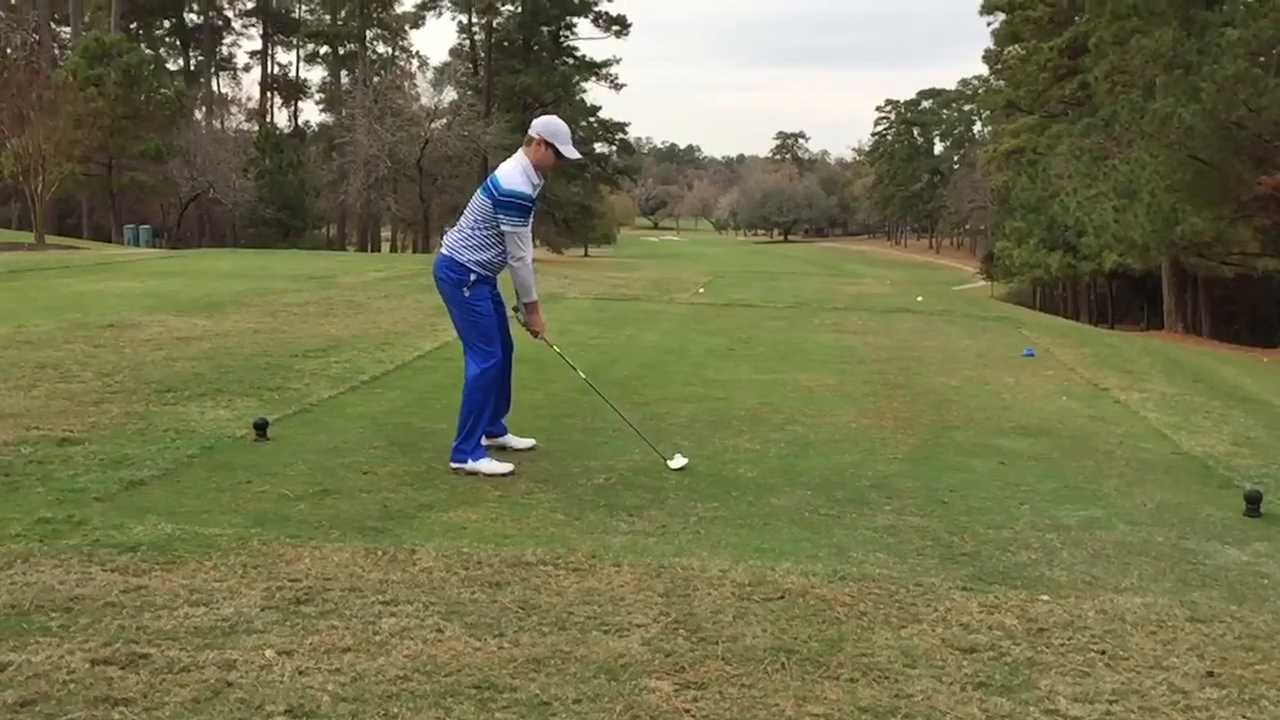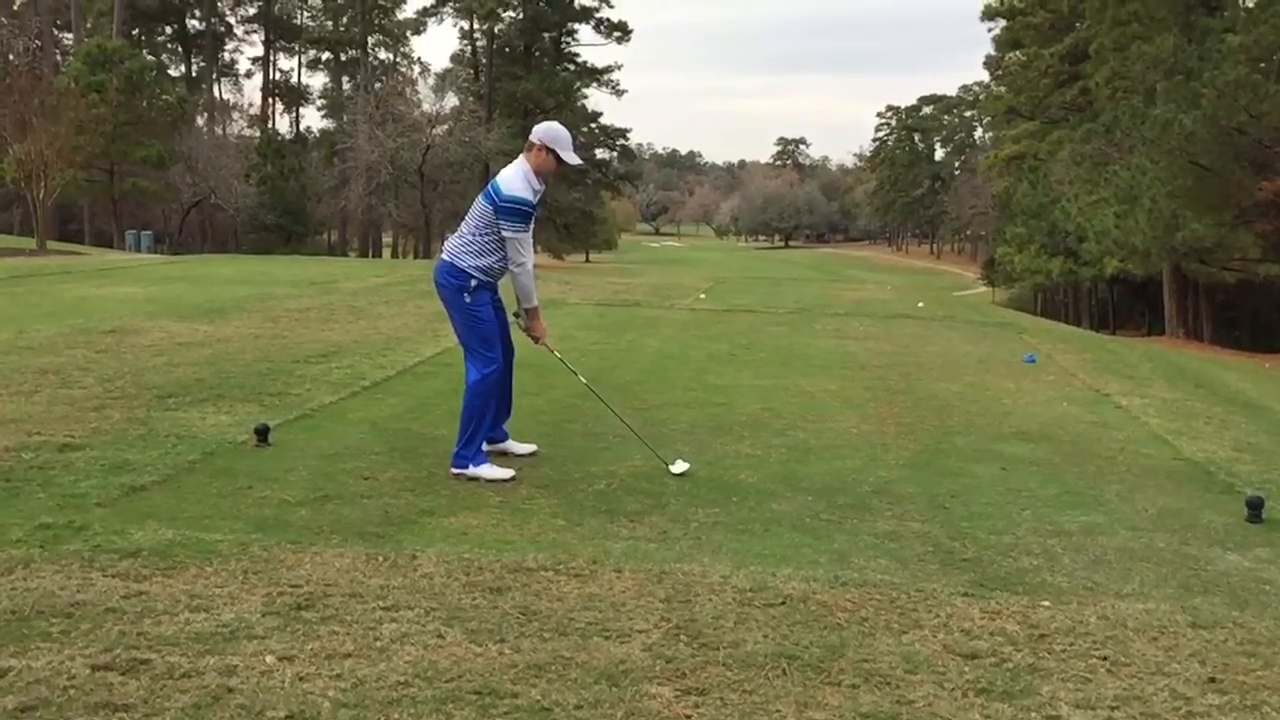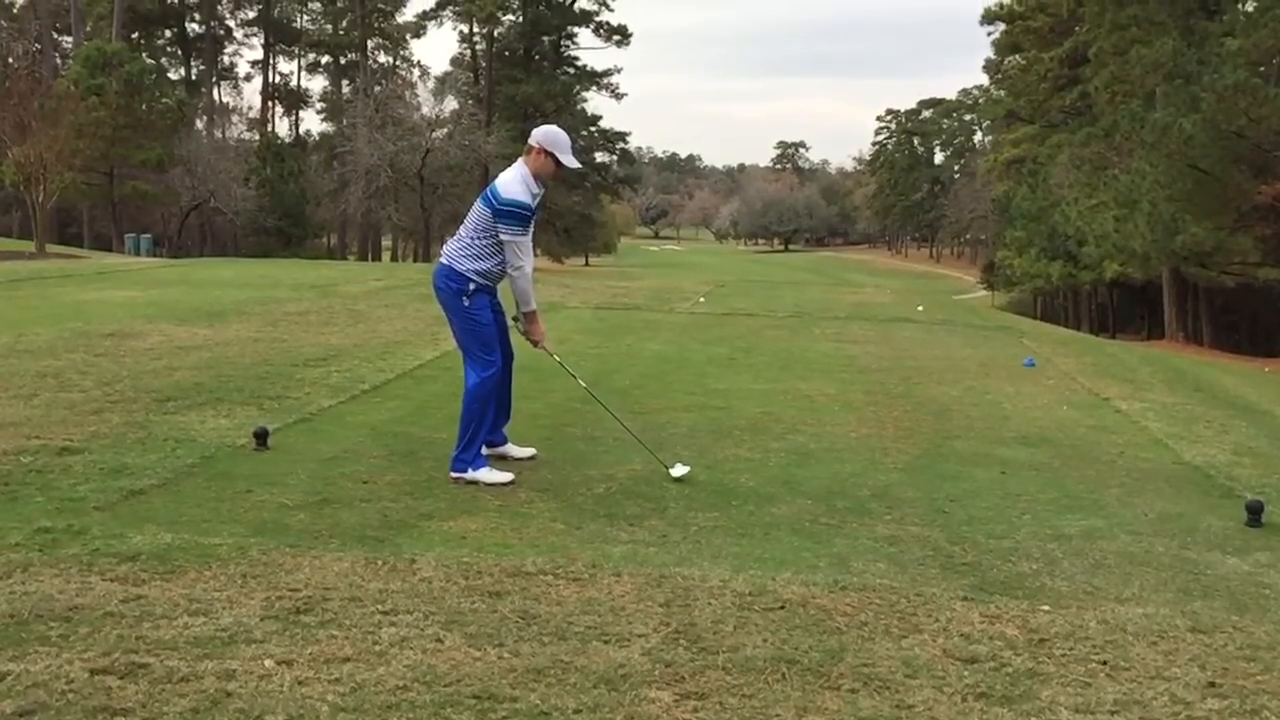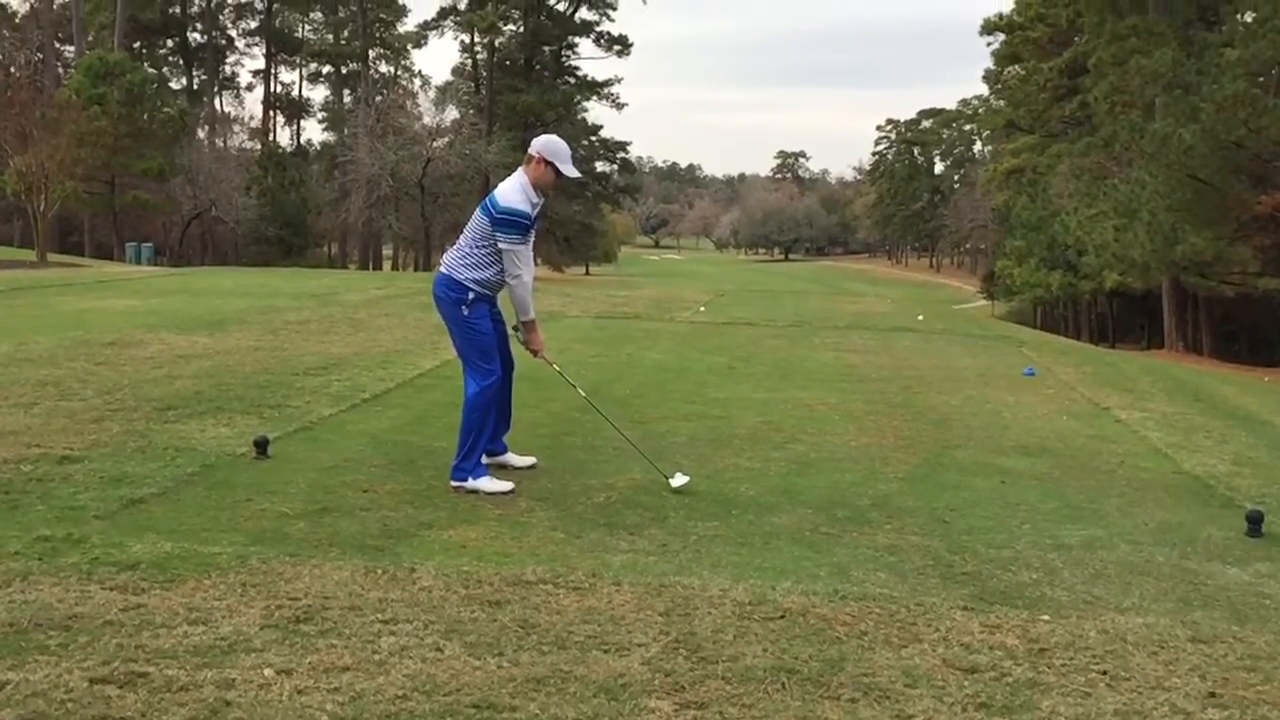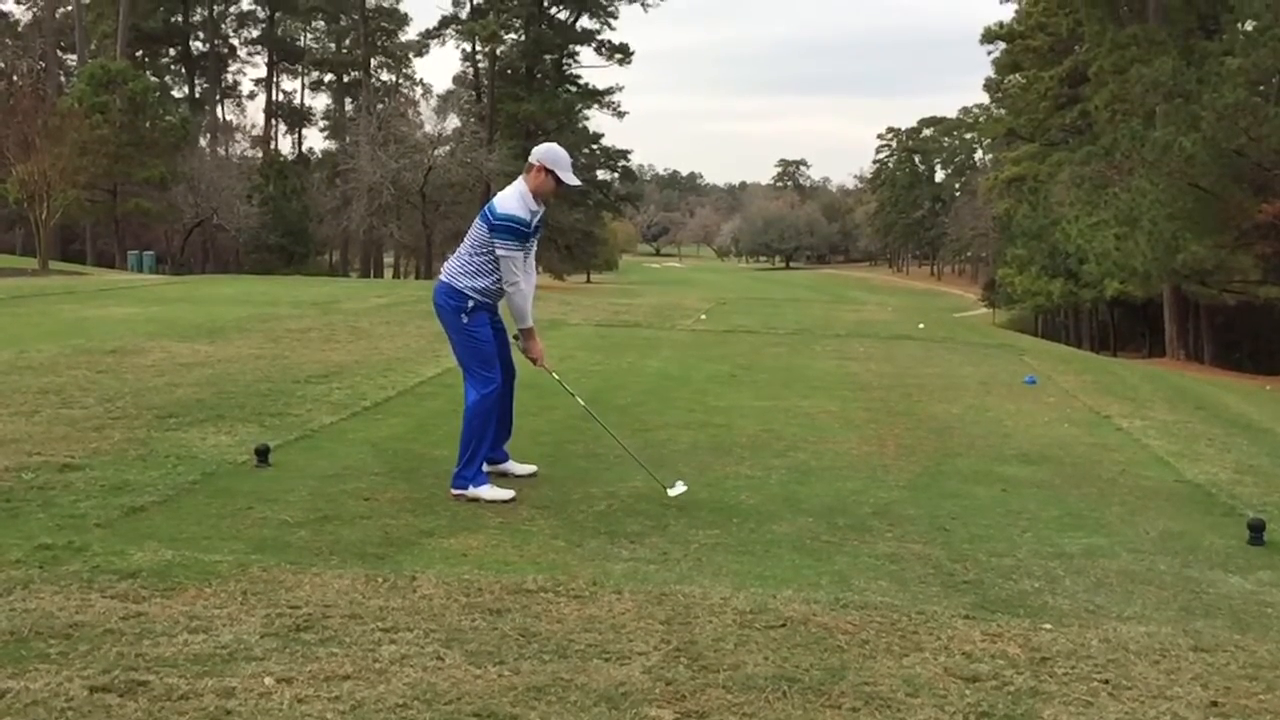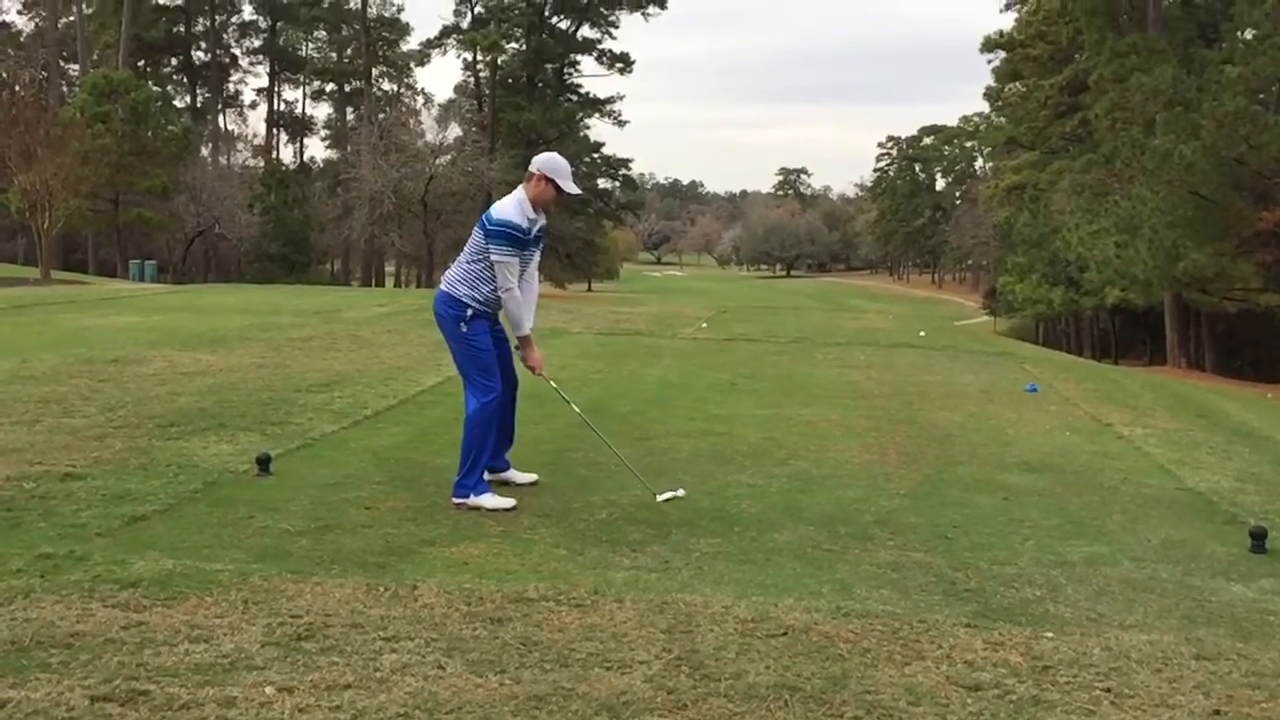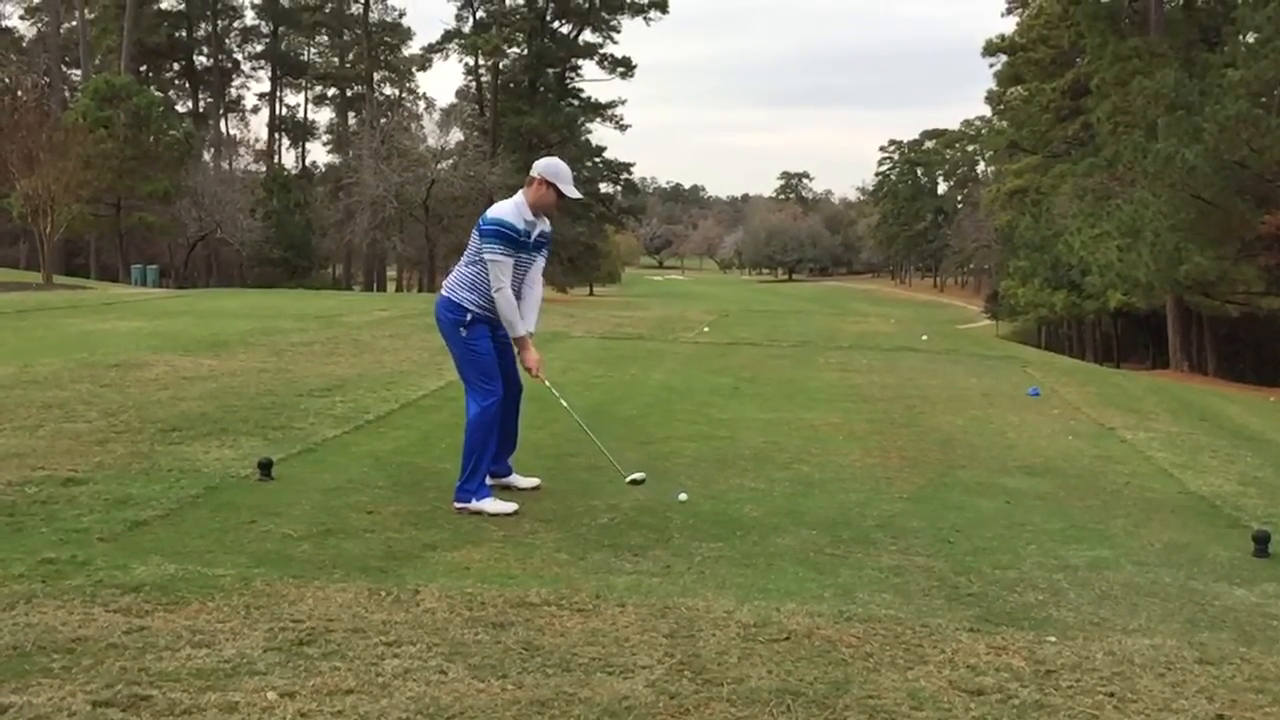
dt=0.7s
person 1, frame 1
left shoulder: (523, 175)
right shoulder: (515, 186)
left elbow: (520, 250)
right elbow: (519, 255)
left wrist: (526, 302)
right wrist: (532, 308)
left hip: (476, 272)
right hip: (460, 273)
left knee: (502, 350)
right knee: (485, 358)
left ankle: (493, 429)
right ankle: (466, 453)
person 1, frame 2
left shoulder: (524, 182)
right shoulder: (516, 192)
left elbow: (520, 256)
right elbow: (519, 261)
left wrist: (527, 307)
right wrist: (533, 314)
left hip: (477, 278)
right hip: (461, 278)
left knee: (503, 356)
right knee: (486, 364)
left ankle: (494, 435)
right ankle: (467, 459)
person 1, frame 3
left shoulder: (525, 186)
right shoulder: (514, 195)
left elbow: (522, 259)
right elbow: (517, 265)
left wrist: (526, 312)
right wrist: (532, 317)
left hip: (477, 281)
right hip: (460, 282)
left knee: (502, 359)
right knee: (485, 367)
left ankle: (493, 439)
right ankle: (467, 463)
person 1, frame 4
left shoulder: (528, 198)
right shoulder: (512, 203)
left elbow: (524, 263)
right elbow: (516, 274)
left wrist: (526, 320)
right wrist: (530, 326)
left hip: (477, 291)
right hip: (459, 290)
left knee: (503, 367)
right knee: (485, 376)
left ankle: (493, 447)
right ankle: (467, 471)
person 1, frame 5
left shoulder: (533, 209)
right shoulder: (510, 212)
left elbow: (527, 270)
right elbow: (513, 282)
left wrist: (526, 328)
right wrist: (530, 334)
left hip: (479, 300)
right hip: (459, 299)
left knee: (504, 376)
right knee: (485, 384)
left ankle: (494, 455)
right ankle: (467, 479)
person 1, frame 6
left shoulder: (536, 221)
right shoulder: (506, 218)
left elbow: (529, 280)
right elbow: (508, 288)
left wrist: (526, 335)
right wrist: (527, 343)
left hip: (482, 310)
right hip: (459, 307)
left knee: (506, 385)
right knee: (486, 392)
left ankle: (495, 464)
right ankle: (468, 488)
person 1, frame 7
left shoulder: (542, 228)
right shoulder: (502, 219)
left elbow: (532, 284)
right elbow: (501, 289)
left wrist: (528, 338)
right wrist: (523, 345)
left hip: (488, 315)
right hip: (460, 311)
left knee: (510, 389)
right knee: (486, 396)
left ankle: (498, 468)
right ankle: (470, 493)
